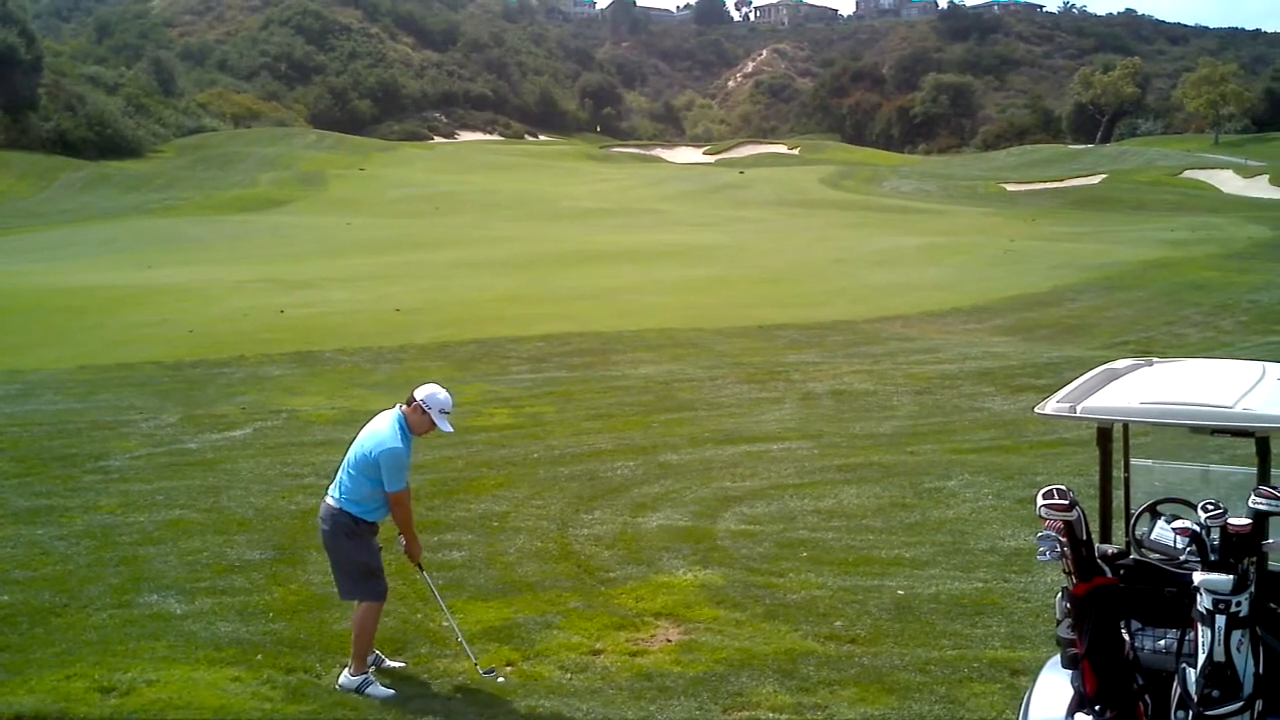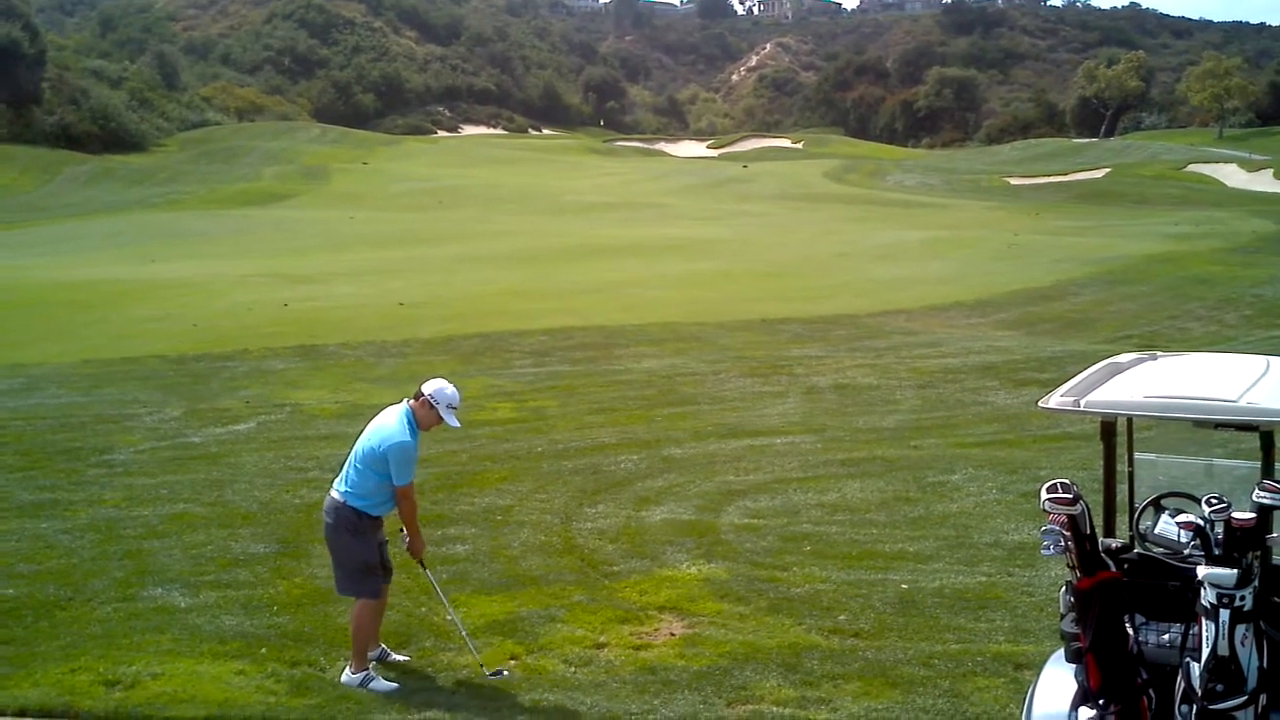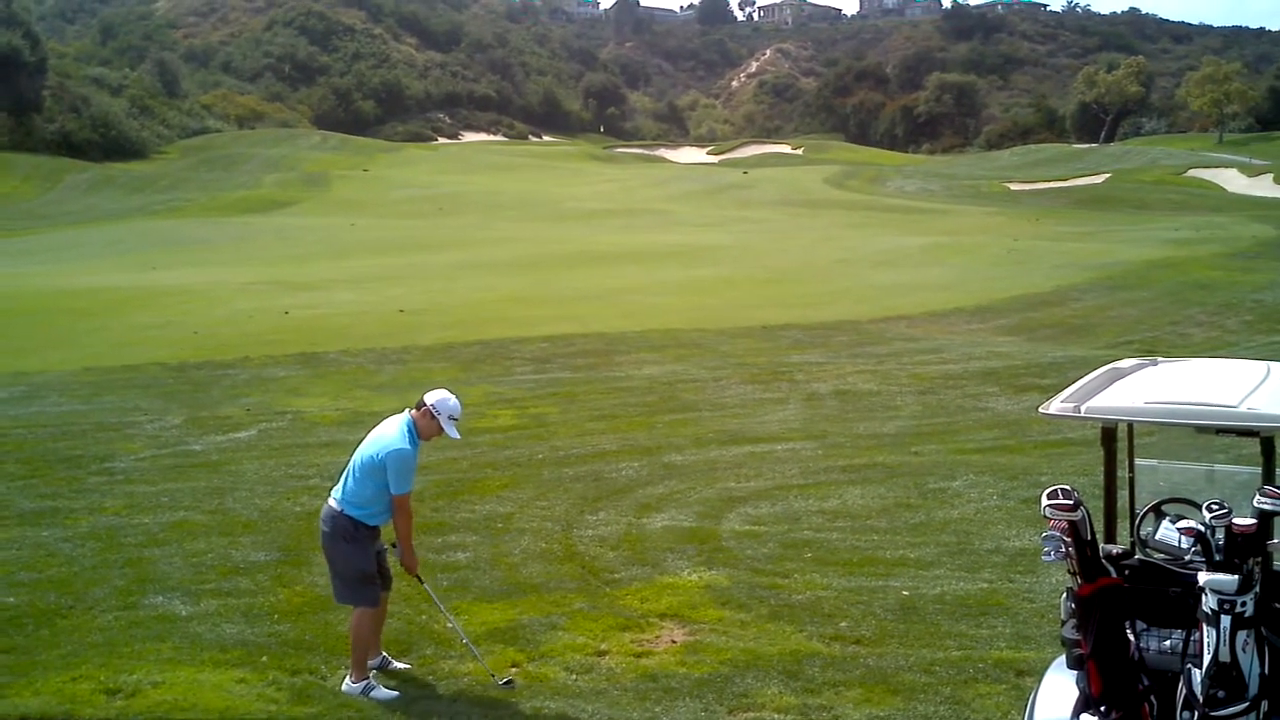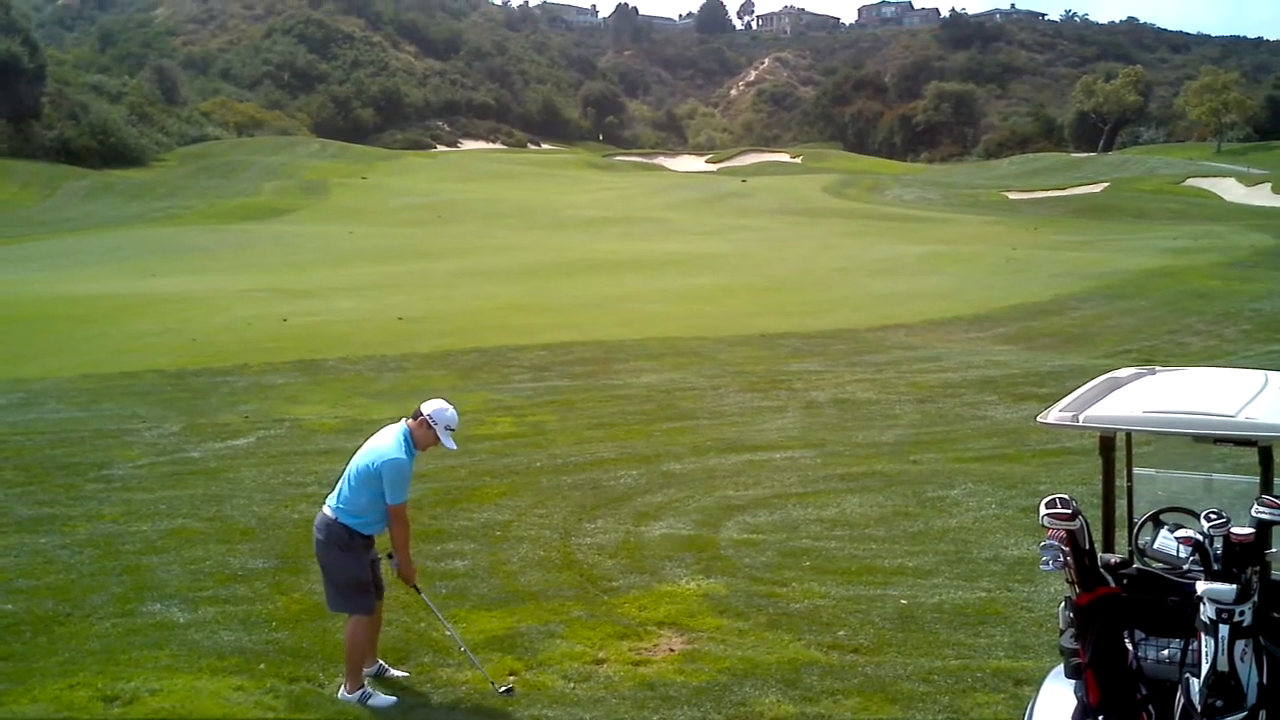
dt=0.2s
person 1, frame 1
left shoulder: (391, 419)
right shoulder: (393, 446)
left elbow: (400, 489)
right elbow: (398, 503)
left wrist: (407, 533)
right wrist: (412, 541)
left hip: (354, 517)
right hip: (345, 522)
left knee: (371, 589)
right knee: (372, 594)
left ankle: (367, 653)
right ankle: (356, 672)
person 1, frame 2
left shoulder: (397, 413)
right shoulder: (401, 440)
left elbow: (402, 487)
right elbow: (405, 497)
left wrist: (410, 529)
right wrist: (415, 537)
left hip: (359, 511)
right hip: (349, 516)
left knee: (381, 581)
right knee: (368, 591)
left ankle: (372, 647)
right ankle: (357, 669)
person 1, frame 3
left shoulder: (399, 423)
right shoulder: (401, 449)
left elbow: (397, 503)
right elbow: (401, 508)
left wrist: (403, 543)
right wrist: (407, 551)
left hip: (359, 520)
right hip: (346, 525)
left knee: (380, 589)
right knee: (366, 600)
left ankle: (373, 654)
right ankle: (357, 678)
person 1, frame 4
left shoulder: (396, 434)
right shoulder: (397, 458)
left elbow: (393, 513)
right elbow: (398, 518)
left wrist: (399, 554)
right wrist: (405, 562)
left hip: (353, 529)
right hip: (340, 534)
left knee: (374, 599)
right knee: (361, 608)
left ankle: (370, 662)
right ankle: (353, 687)
